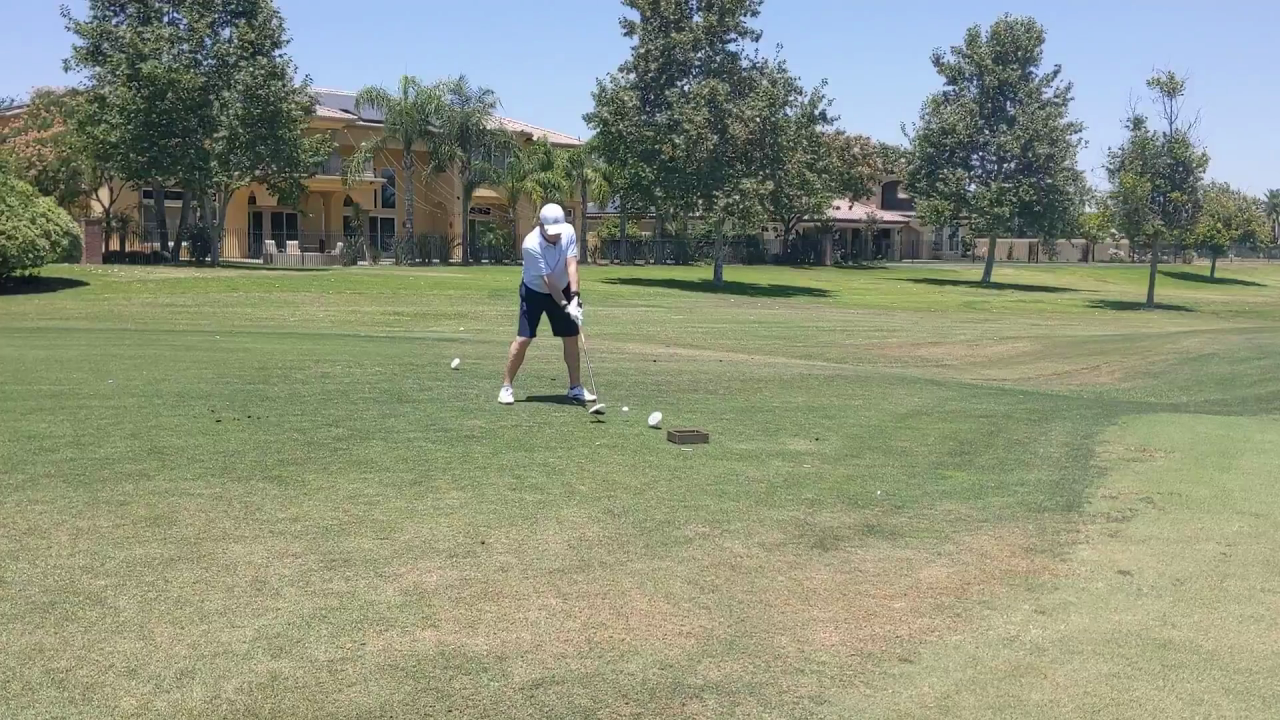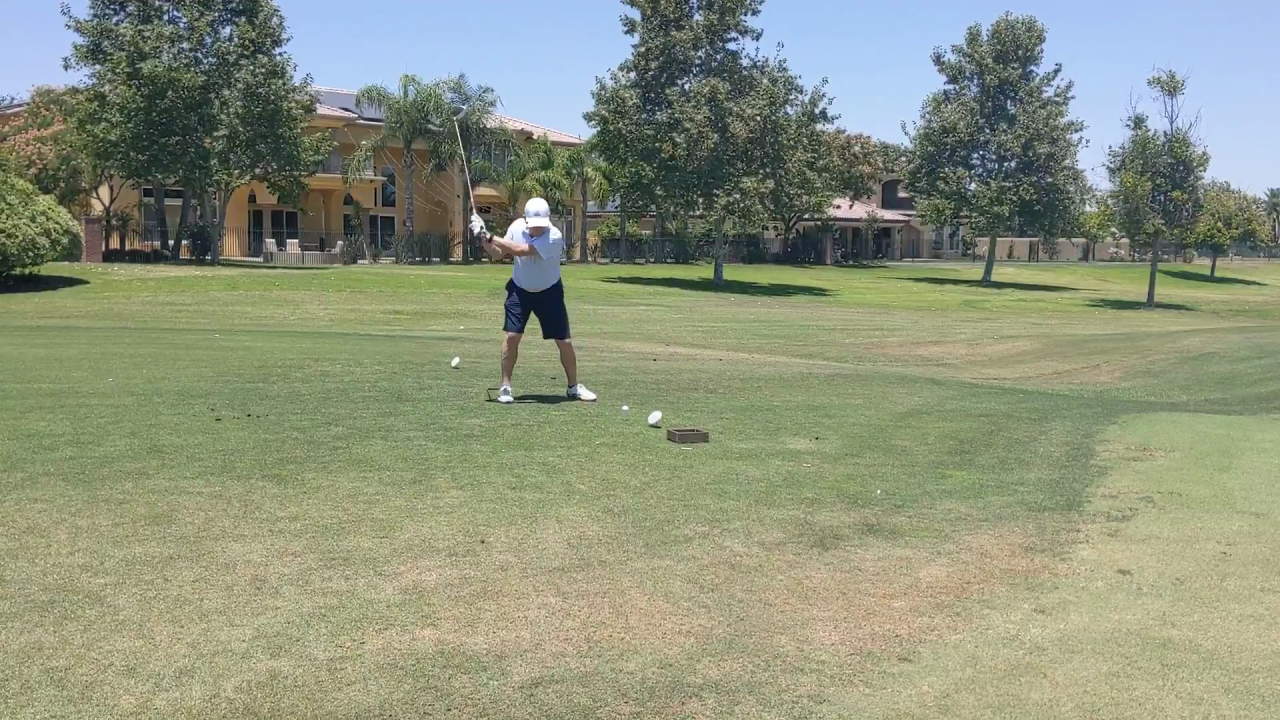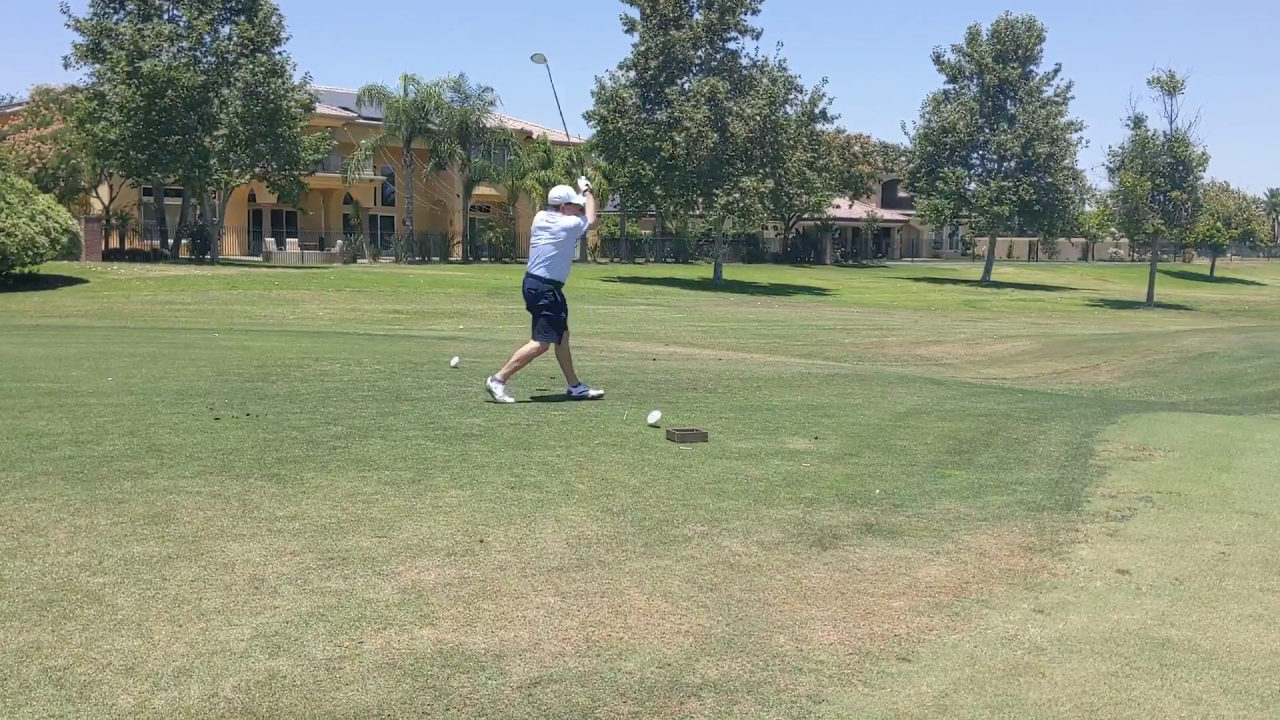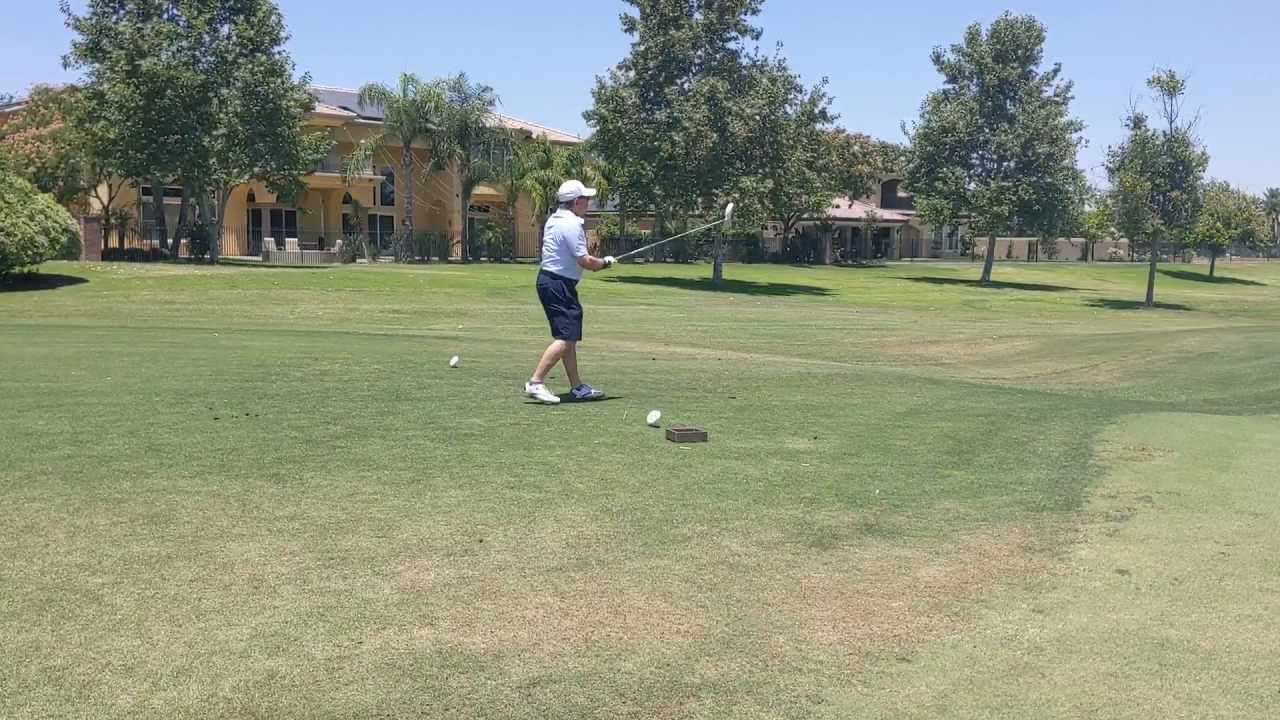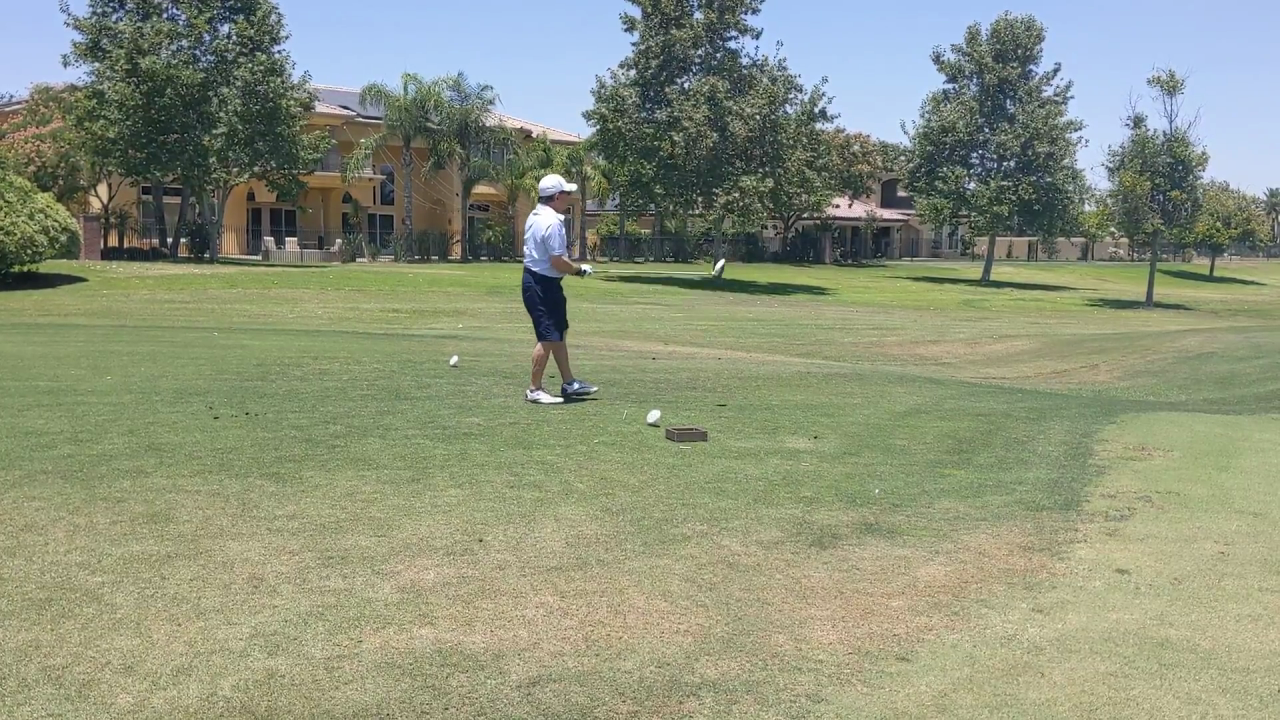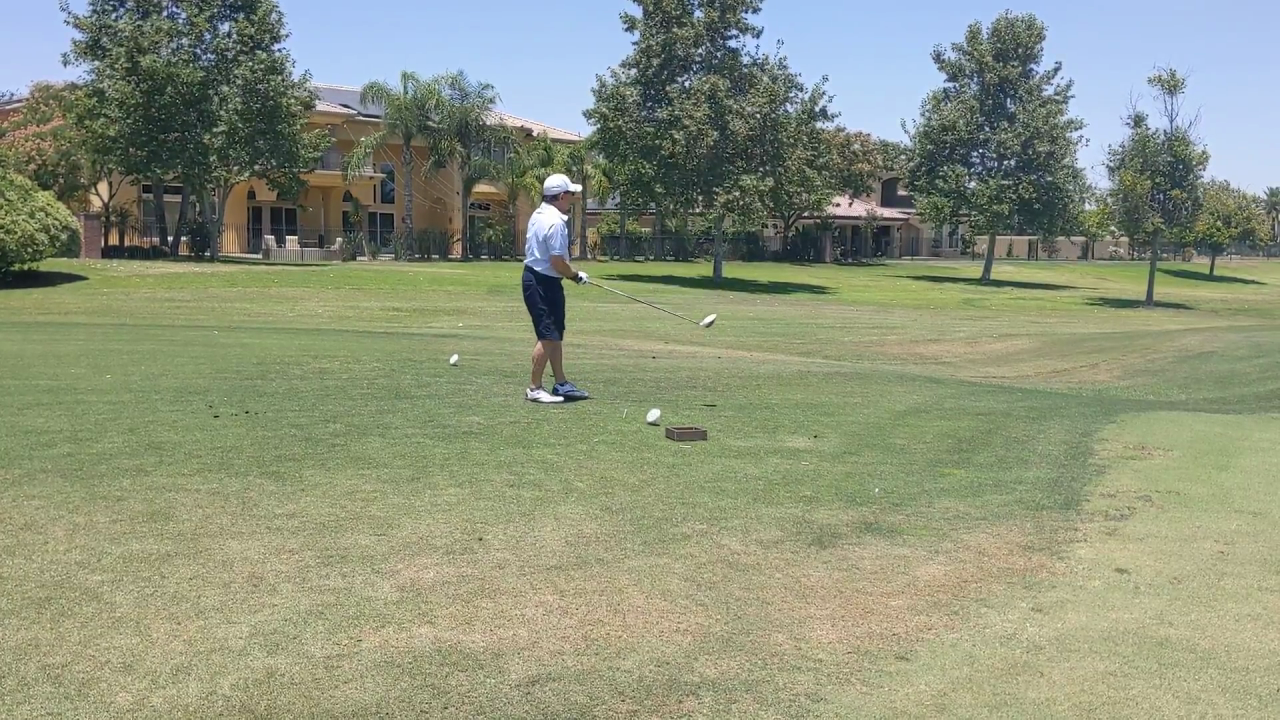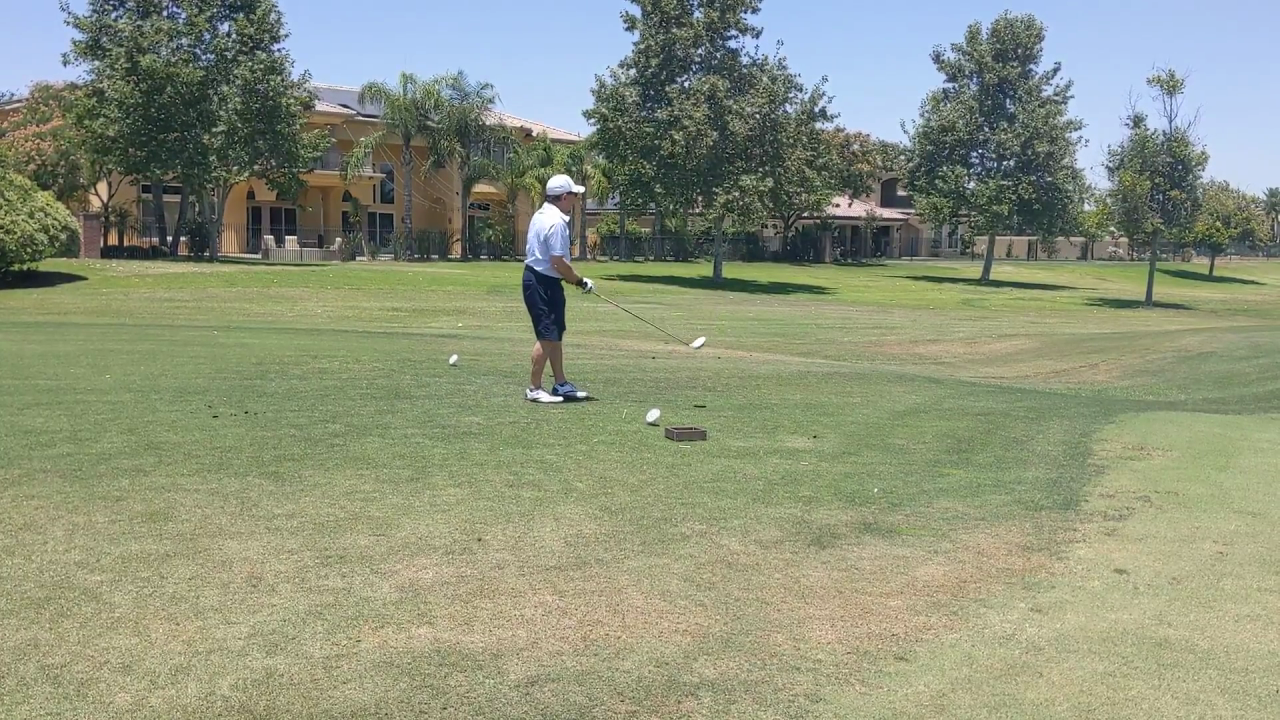
dt=0.7s
person 1, frame 1
left shoulder: (569, 232)
right shoulder: (531, 245)
left elbow: (571, 266)
right elbow: (547, 280)
left wrist: (575, 296)
right wrist: (565, 305)
left hip: (562, 290)
right hip: (534, 292)
left knee: (571, 338)
right knee: (523, 339)
left ankle: (575, 387)
right ankle: (507, 386)
person 1, frame 2
left shoulder: (554, 237)
right shoulder: (517, 227)
left elbow: (519, 251)
right elbow: (497, 254)
left wrist: (489, 237)
right wrist: (483, 236)
left hip: (549, 293)
right hip: (519, 291)
left knee: (564, 341)
right knee: (512, 336)
left ankle: (574, 386)
right ankle: (505, 386)
person 1, frame 3
left shoulder: (541, 218)
right shoulder: (567, 226)
right elbow: (590, 217)
left wrist: (580, 195)
right wrist: (587, 191)
left hip: (538, 285)
right hip: (544, 289)
left knee: (561, 336)
right knee: (541, 343)
left ankle: (575, 386)
right ankle: (498, 380)
person 1, frame 4
left shoulder: (555, 220)
right shoulder: (572, 224)
right elbow: (584, 260)
left wrist: (596, 262)
right wrist: (605, 262)
left hip: (551, 281)
right hip: (558, 285)
left knee: (569, 337)
right knee: (565, 337)
left ankle: (577, 387)
right ankle: (535, 382)
person 1, frame 5
left shoulder: (536, 216)
right shoulder: (551, 222)
right elbow: (557, 261)
left wrist: (572, 266)
right wrist: (579, 269)
left hip: (537, 280)
right hip: (542, 284)
left knee: (558, 333)
right knee: (548, 337)
left ankle: (569, 383)
right ankle: (534, 390)
person 1, frame 6
left shoulder: (539, 215)
right shoulder: (555, 222)
right elbow: (557, 262)
left wrist: (571, 274)
right wrist: (576, 276)
left hip: (537, 278)
right hip: (543, 283)
left knee: (555, 334)
right knee: (547, 336)
left ankle: (561, 384)
right ankle: (534, 388)
person 1, frame 7
left shoulder: (542, 215)
right shoulder: (555, 221)
right elbow: (558, 262)
left wrist: (570, 278)
right wrist: (580, 281)
left hip: (541, 280)
right hip: (543, 283)
left knee: (555, 335)
right knee: (547, 336)
left ankle: (560, 385)
right ankle: (534, 388)
